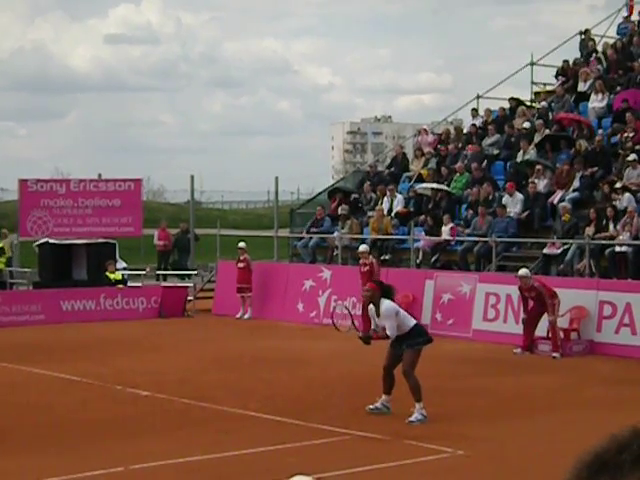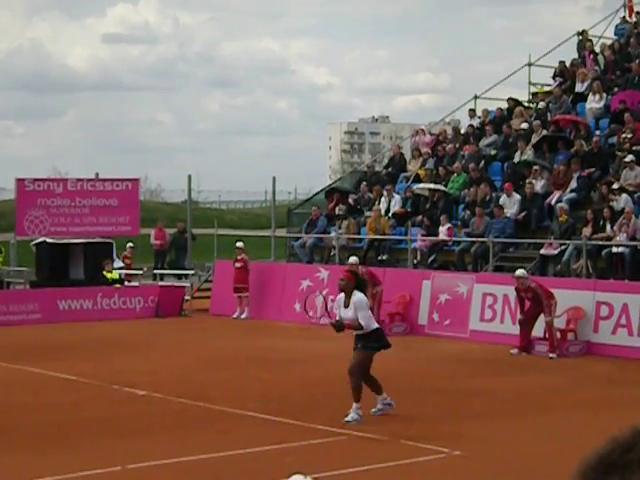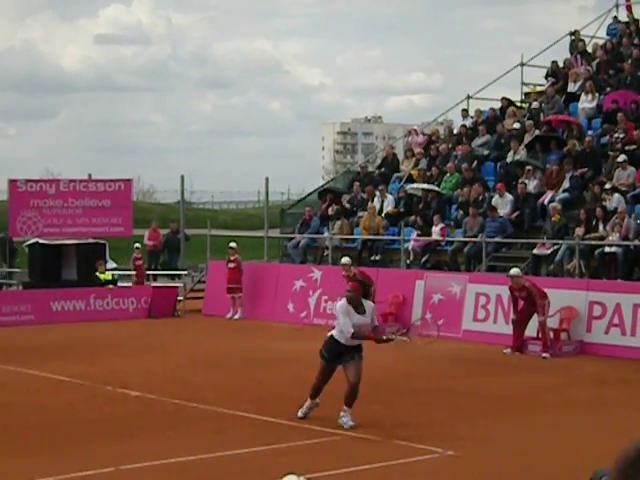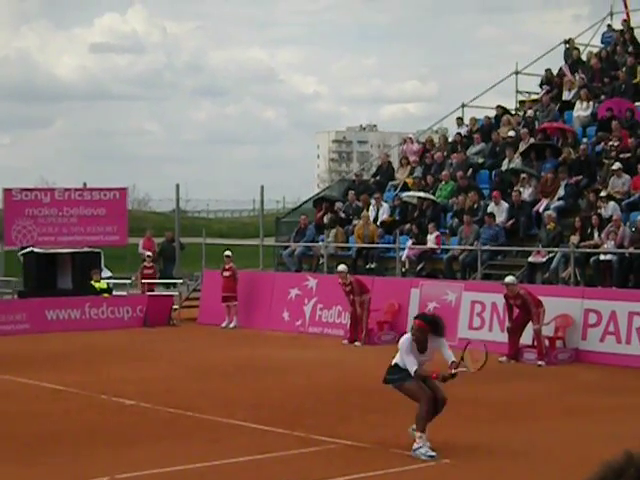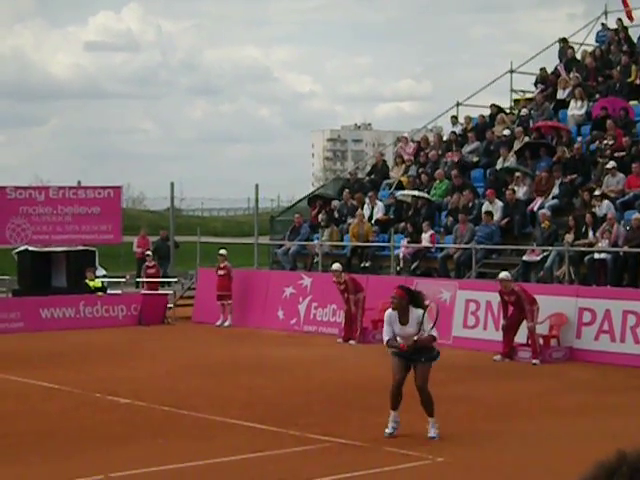
dt=0.7s
person 1, frame 1
left shoulder: (387, 307)
right shoulder: (371, 308)
left elbow: (390, 334)
right elbow: (376, 328)
left wrist: (372, 337)
right wrist: (368, 335)
left hip: (414, 336)
right hip: (400, 337)
left knee: (407, 371)
right knee: (387, 368)
left ankle: (420, 410)
right ankle: (385, 403)
person 1, frame 2
left shoulder: (359, 299)
right shoulder: (340, 299)
left elbow: (365, 324)
right elbow: (340, 320)
left wrist: (345, 325)
right wrist: (338, 325)
left hip: (372, 337)
right hip: (360, 337)
left knee: (353, 370)
right knee: (363, 373)
left ankle: (356, 411)
right ankle: (385, 401)
person 1, frame 3
left shoulder: (370, 306)
right shoulder: (341, 307)
left elbow: (374, 325)
right elbow: (349, 333)
left wrist: (379, 335)
right wrist: (373, 337)
left hip: (354, 349)
right hip: (335, 346)
left knee: (354, 382)
right knee: (320, 382)
left ankle: (345, 413)
right ankle: (310, 404)
person 1, frame 4
left shoulder: (437, 339)
right shoulder: (406, 341)
left elbow: (451, 359)
right elbow: (415, 370)
left wrist: (452, 369)
right wrist: (436, 377)
left hip: (416, 372)
right hip: (399, 372)
left knee: (441, 400)
right knee: (426, 398)
left ankle: (417, 428)
right ankle: (419, 444)
person 1, frame 5
left shoulder: (419, 314)
right shoulder: (389, 314)
left elbow: (433, 336)
right elbow: (387, 339)
left wrist: (418, 343)
right wrist: (402, 346)
left hip: (423, 351)
right hip: (401, 351)
left knee: (421, 387)
right knee: (397, 383)
left ankle: (432, 424)
right ankle: (393, 420)
